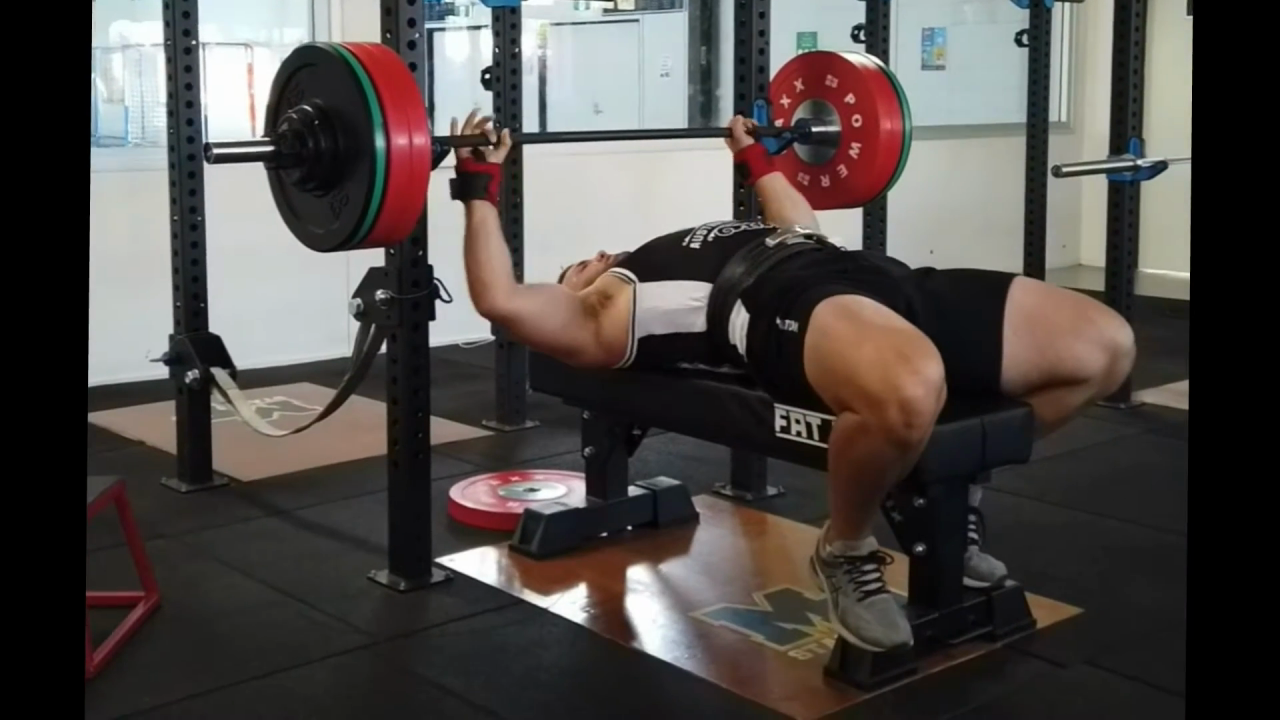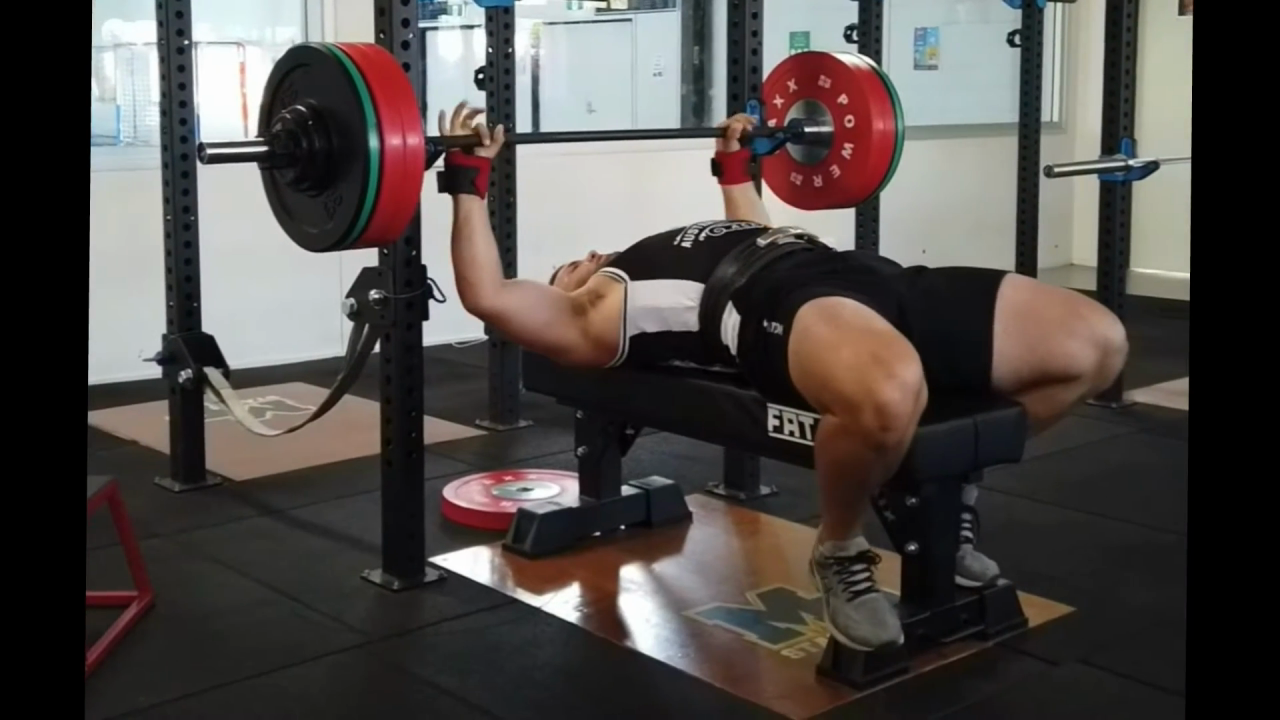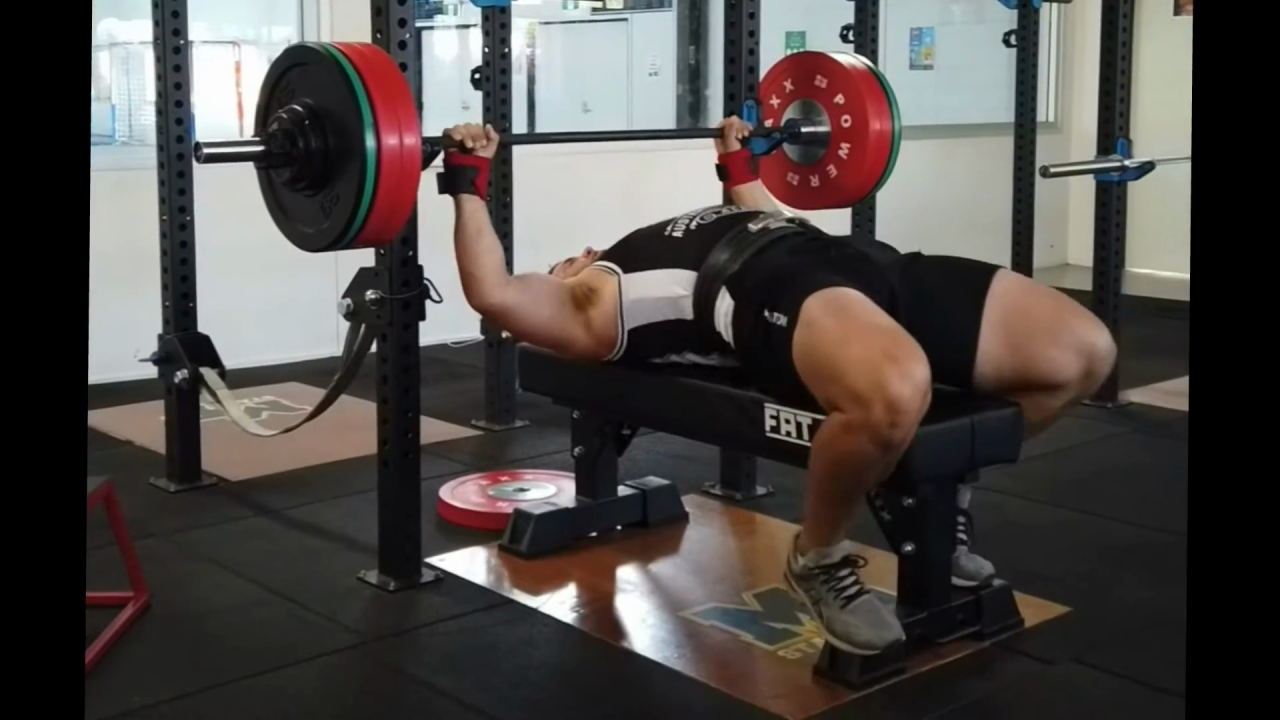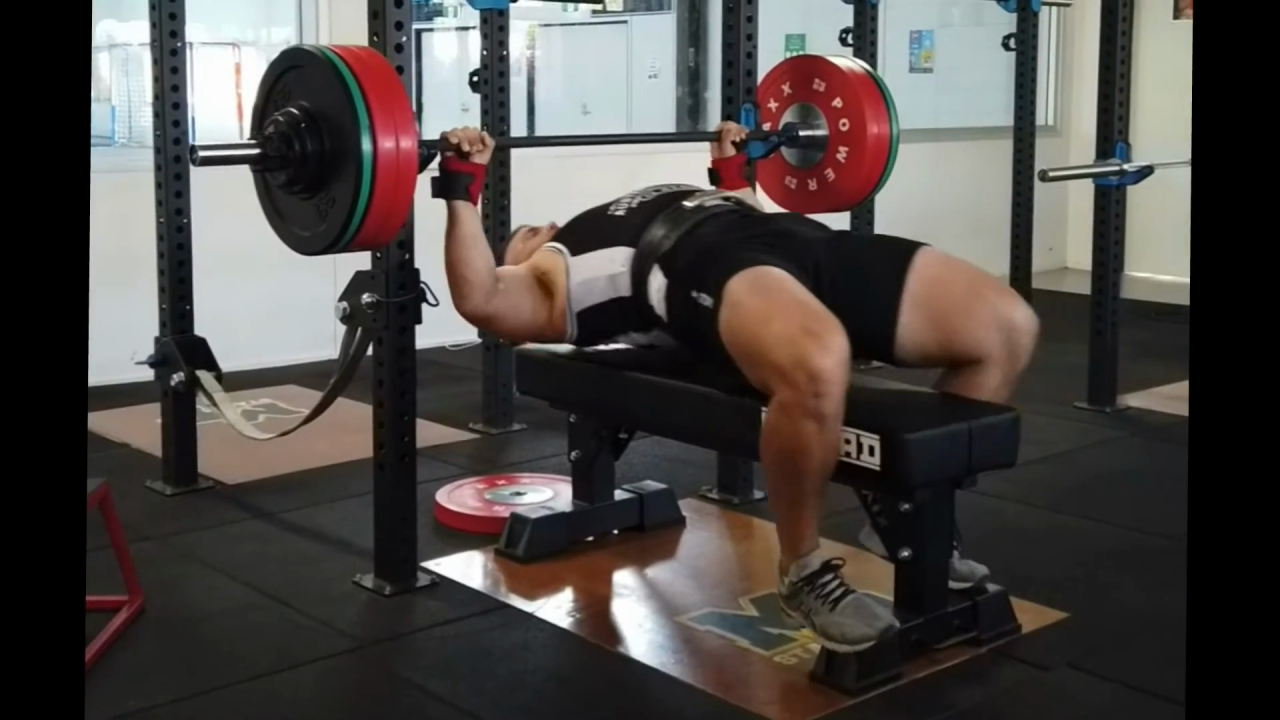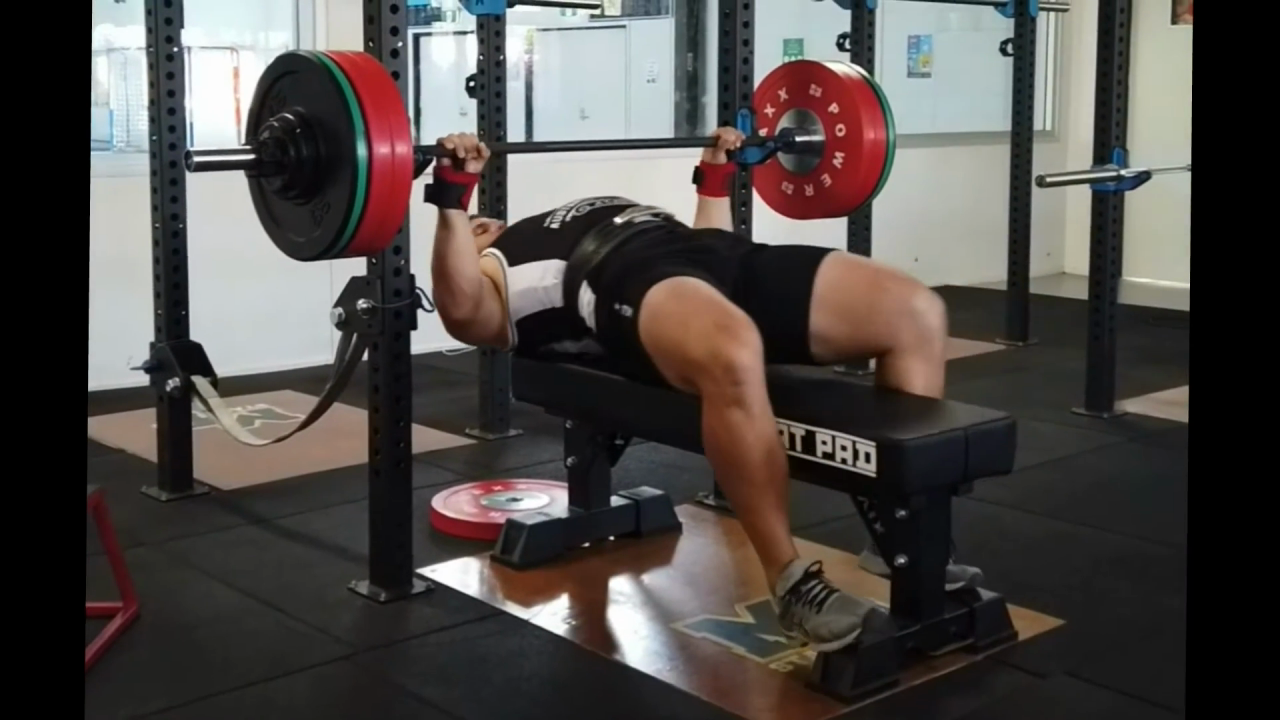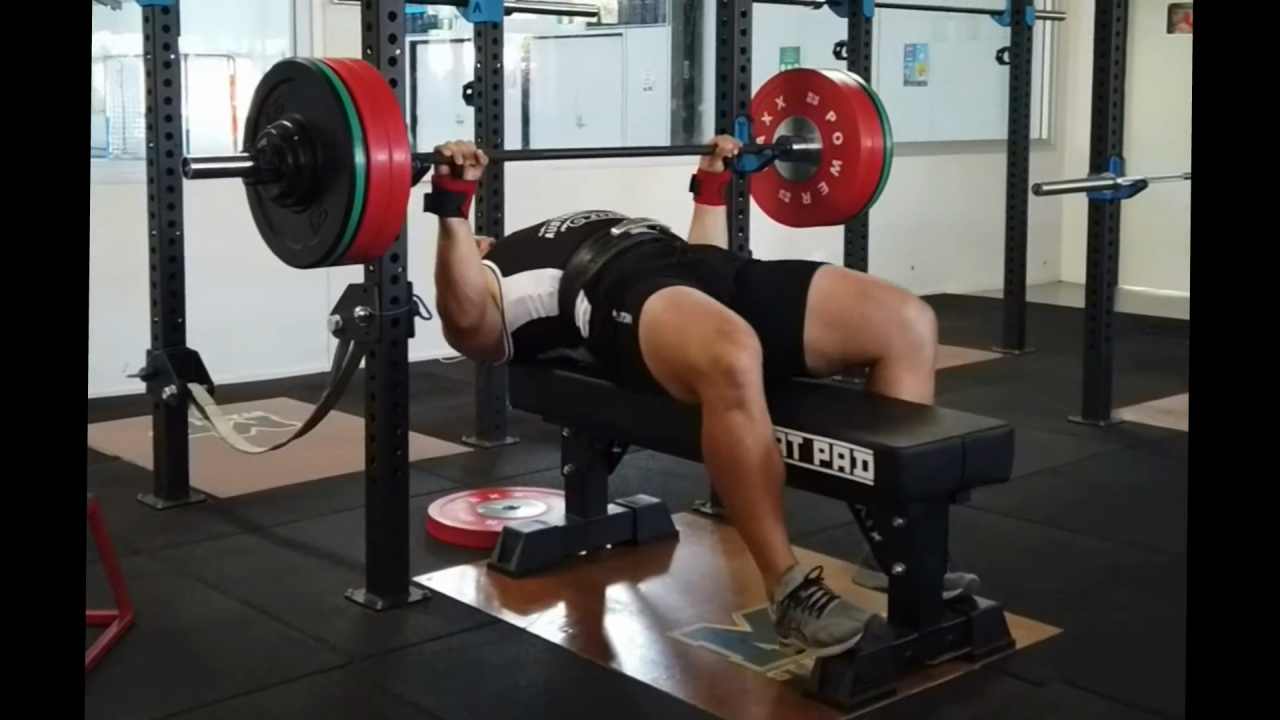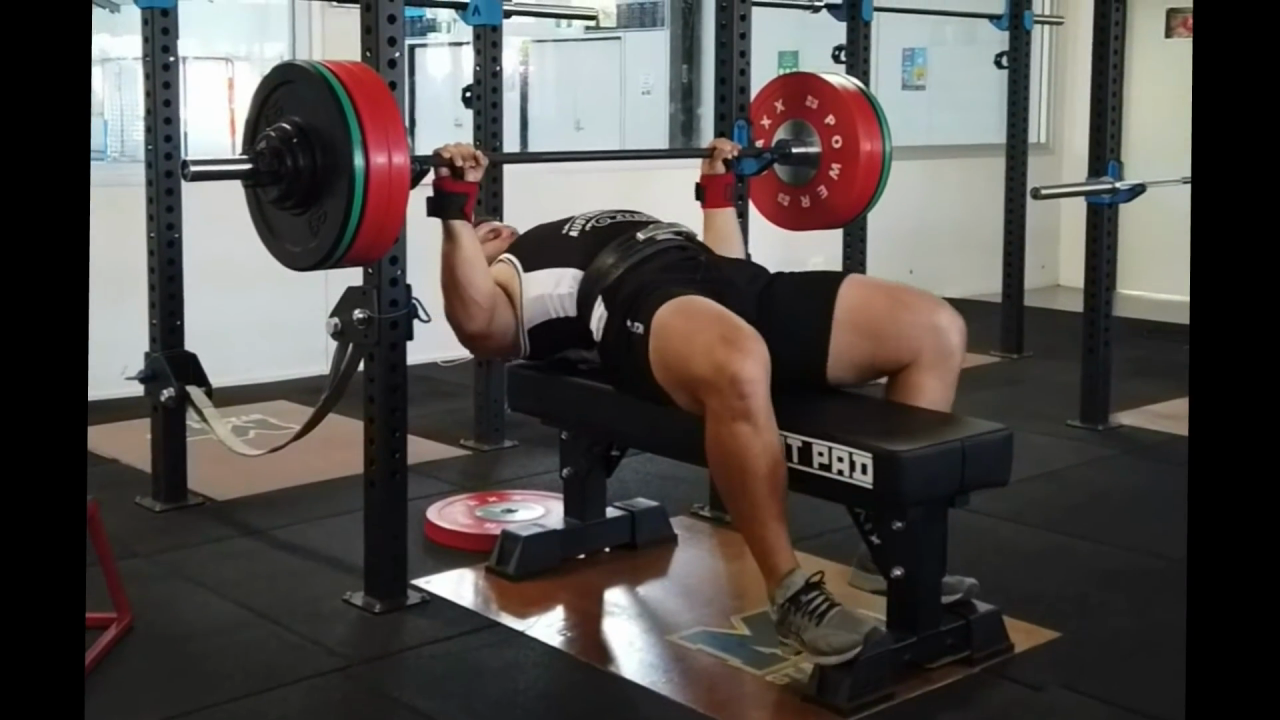
dt=0.3s
person 1, frame 1
left shoulder: (661, 271)
right shoulder: (595, 323)
left elbow: (802, 231)
right elbow: (500, 299)
left wrist: (753, 157)
right wrist: (479, 183)
left knee: (1105, 346)
right knee: (909, 391)
right ankle: (846, 550)
person 1, frame 2
left shoulder: (648, 271)
right shoulder: (588, 320)
left elbow: (754, 242)
right elbow: (486, 296)
left wrist: (733, 162)
right wrist: (467, 178)
left knee: (1097, 343)
right knee: (889, 395)
right ankle: (839, 552)
person 1, frame 3
left shoulder: (655, 267)
right shoulder: (587, 312)
left elbow: (760, 228)
right elbow: (493, 294)
left wrist: (735, 164)
right wrist: (467, 183)
left knee: (1082, 350)
right knee: (894, 391)
right ankle: (817, 560)
person 1, frame 4
left shoulder: (613, 242)
right shoulder: (545, 290)
right elbow: (479, 299)
left wrist: (730, 169)
right wrist: (461, 188)
left knee: (1005, 325)
right knee: (817, 364)
right ankle: (804, 572)
person 1, frame 5
right shoulder: (490, 278)
right elbow: (461, 308)
left wrist: (715, 176)
right wrist: (450, 198)
left knee: (916, 310)
right knee: (732, 358)
right ankle: (792, 583)
person 1, frame 6
left shoulder: (575, 244)
right shoulder: (487, 290)
left elbow: (701, 260)
right elbow: (465, 318)
left wrist: (711, 184)
right wrist: (451, 208)
left knee: (906, 321)
right knee: (732, 361)
right ankle: (791, 591)
person 1, frame 7
left shoulder: (598, 239)
right shoulder: (504, 281)
left elbow: (724, 266)
right elbow: (475, 322)
left wrist: (717, 188)
right wrist: (453, 209)
left hip: (735, 286)
left knee: (935, 328)
right knee: (740, 370)
right ankle: (792, 593)
